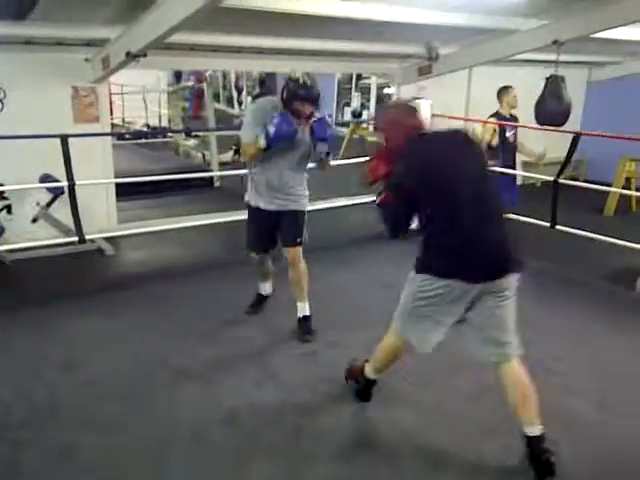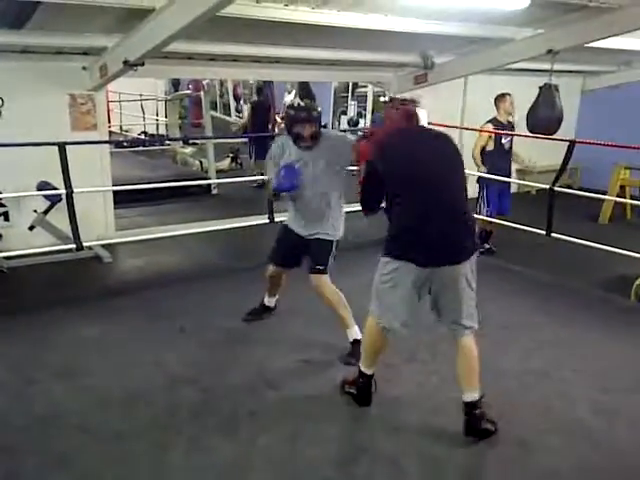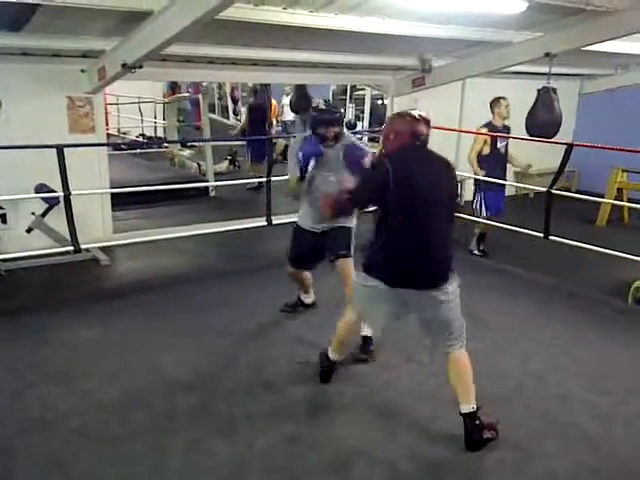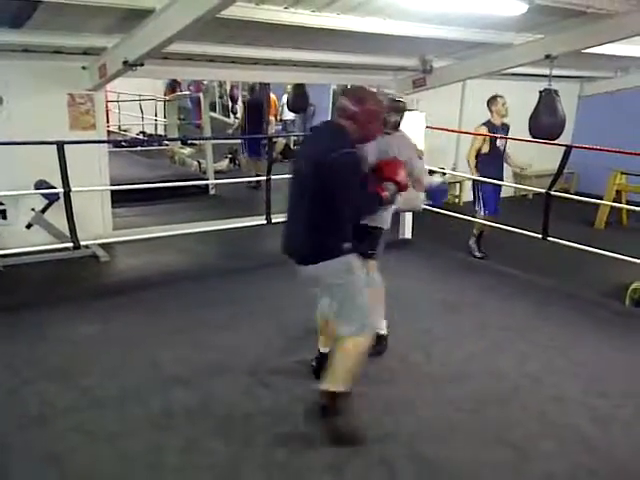
dt=0.4s
person 1, frame 1
left shoulder: (407, 165)
right shoulder: (465, 140)
left wrist: (387, 185)
left hip: (444, 270)
right hip: (500, 266)
left knee: (403, 328)
right knee: (506, 357)
left ankle: (365, 379)
right ankle: (537, 444)
person 1, frame 2
left shoulder: (386, 152)
right shoulder: (447, 144)
left elbow: (369, 205)
left wrist: (368, 167)
left hip: (407, 251)
right hip: (458, 251)
left knee: (380, 319)
right knee: (463, 332)
left ankle: (363, 383)
right ankle: (473, 413)
person 1, frame 3
left shoulder: (388, 165)
right shoulder: (444, 169)
left elbow: (349, 203)
left wrist: (334, 204)
left hip: (384, 269)
right hip: (431, 274)
left knee: (358, 310)
right knee: (454, 345)
left ankle: (328, 361)
right ankle: (473, 423)
person 1, frame 4
left shoulder: (317, 137)
right shoulder: (342, 153)
right elbow: (353, 210)
left wrist: (371, 179)
right wrist: (385, 190)
left hip: (301, 243)
right hip: (328, 249)
left knee: (333, 300)
right knee: (361, 328)
left ankle: (326, 358)
right ankle: (332, 402)
person 2, frame 1
left shoulder: (313, 121)
right shoulder: (260, 108)
left elbow: (322, 164)
right elbow: (247, 154)
left wrist: (324, 144)
right wrist: (270, 136)
left hip: (292, 199)
right hip: (260, 198)
left knee: (293, 256)
right knee: (260, 254)
left ankle: (304, 315)
right ankle: (265, 290)
person 2, frame 2
left shoulder: (337, 143)
right shoulder: (280, 147)
left hip: (325, 226)
right hip: (296, 223)
left knee: (320, 283)
right knee: (274, 271)
left ankle: (357, 338)
right ankle: (268, 303)
person 2, frame 3
left shoulder: (352, 146)
right shoulder: (298, 146)
right elbow: (295, 189)
left wrist: (363, 167)
right wrist: (305, 164)
left hip: (339, 220)
right hip: (308, 220)
left knee: (345, 270)
right knee: (294, 268)
left ankle: (365, 335)
right ankle: (306, 299)
person 2, frame 4
left shoulder: (404, 143)
left elbow: (418, 177)
left hip: (378, 212)
left knee: (369, 265)
left ankle: (381, 330)
right ankle: (369, 292)
person 3, frame 1
left shoulder: (514, 119)
right shoulder: (493, 121)
right elbow: (482, 146)
left wrist: (535, 155)
right wrist: (487, 164)
left hip: (509, 170)
right hip: (496, 171)
left knee: (510, 203)
person 3, frame 2
left shoulder: (511, 125)
right shoulder: (490, 127)
right elbow: (476, 150)
left wrist: (522, 162)
right wrist: (480, 167)
left hip: (505, 176)
right hip: (489, 177)
left knee: (500, 213)
right knee: (486, 212)
left ankle: (485, 241)
right ankle: (476, 240)
person 3, frame 3
left shoulder: (506, 129)
right shoulder: (485, 131)
right elbow: (472, 154)
left wrist: (519, 165)
right wrist: (477, 170)
left hip: (500, 179)
right hip: (485, 180)
left knee: (495, 214)
right knee: (485, 215)
left ankle: (481, 241)
right ankle: (475, 243)
person 3, frame 4
left shoulder: (505, 127)
right shoulder: (484, 129)
right elbow: (472, 153)
left wrist: (515, 165)
right wrist: (473, 171)
left hip: (497, 177)
right hip: (483, 178)
left knee: (492, 213)
right knee: (485, 213)
left ankle: (478, 241)
right ankle: (474, 240)
